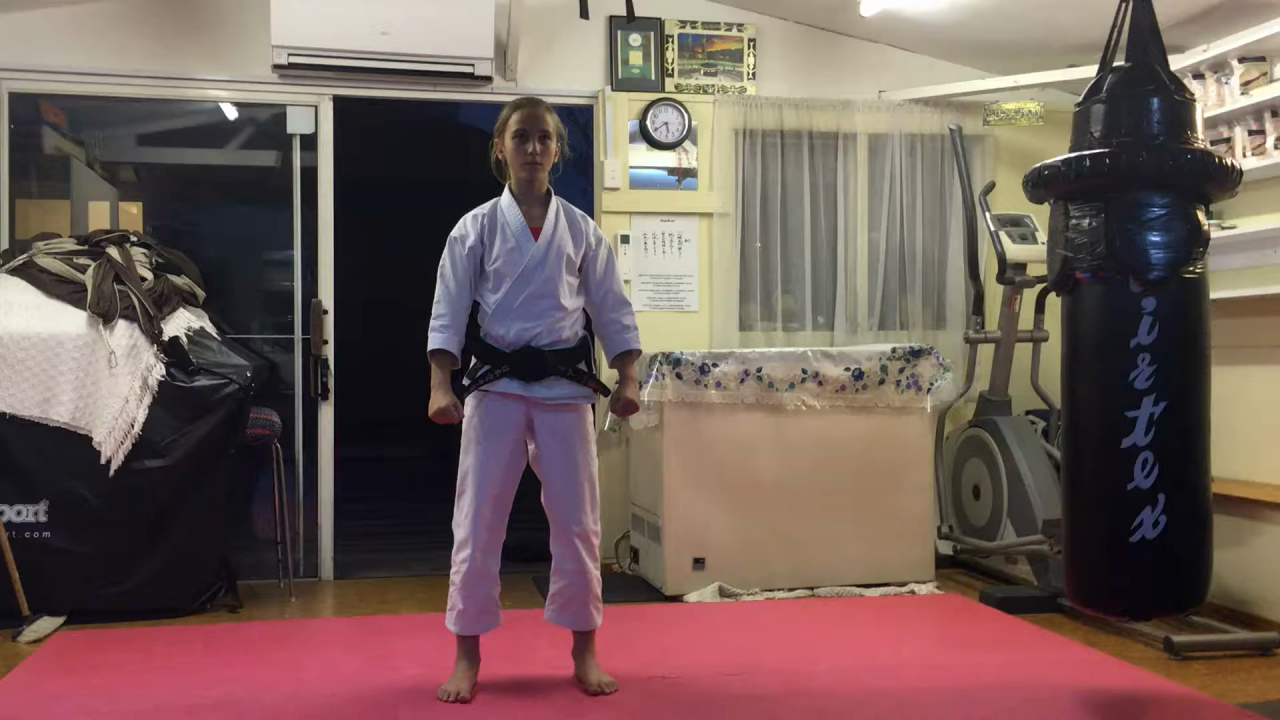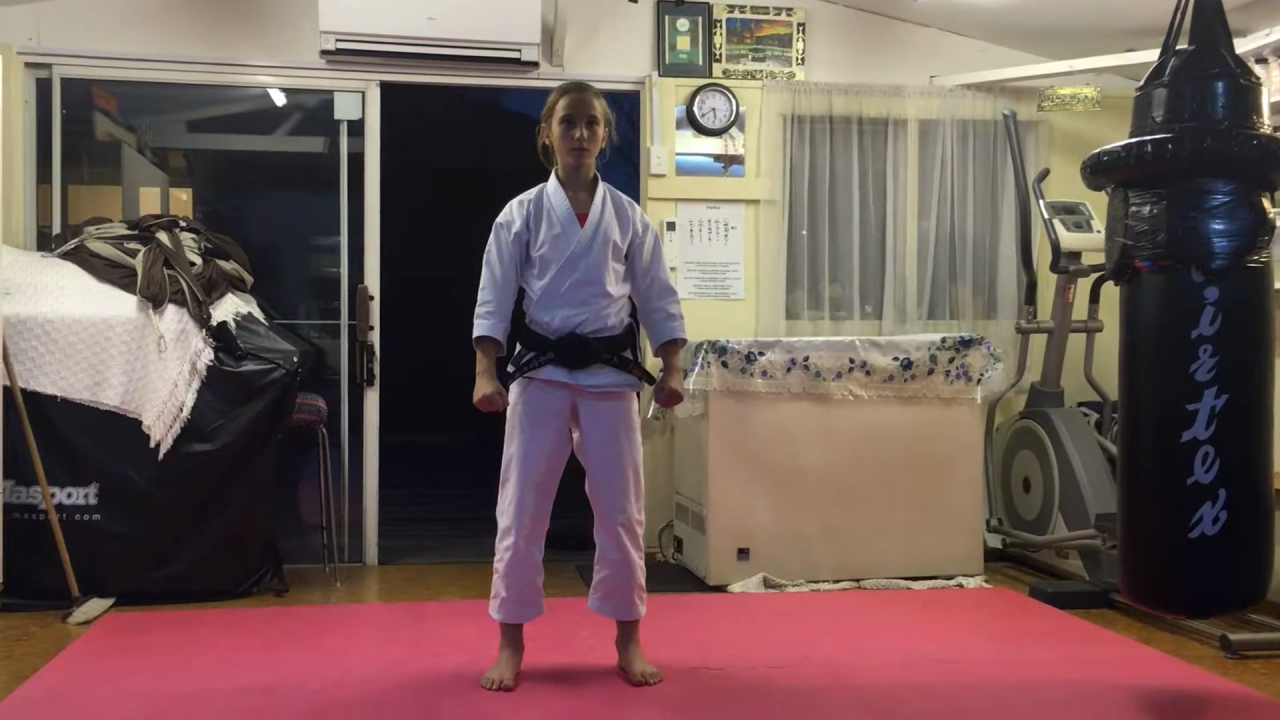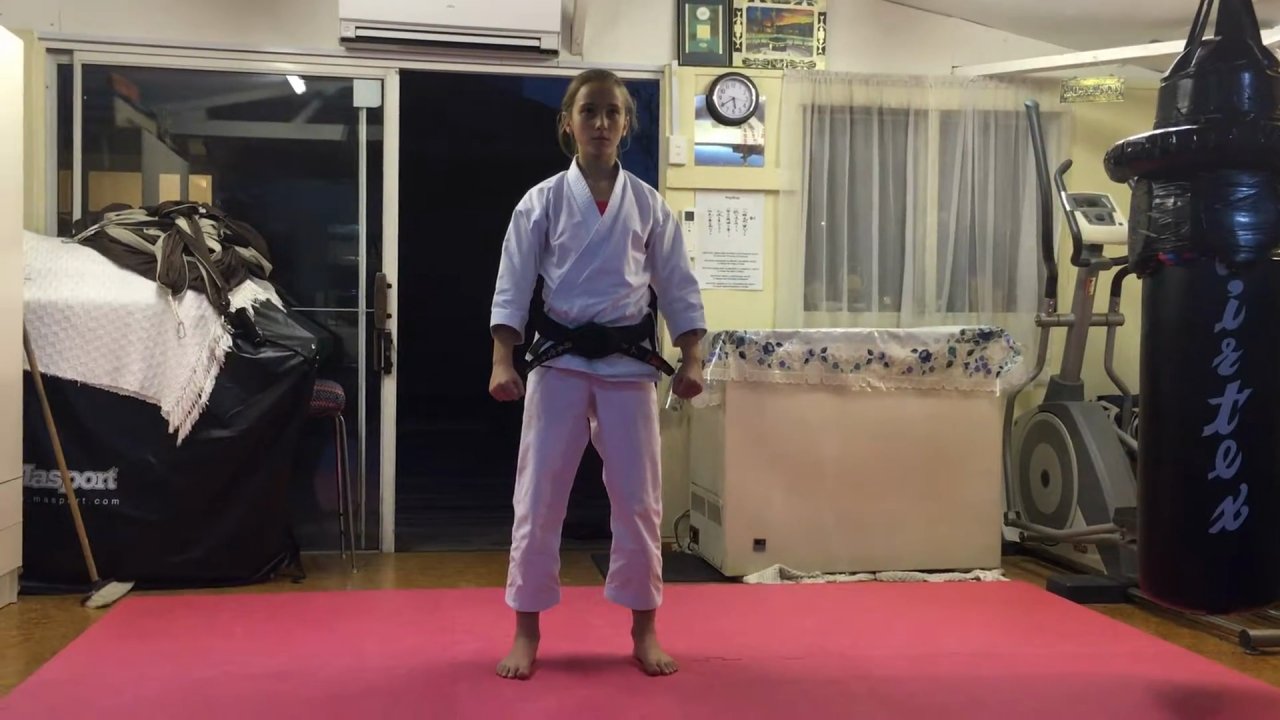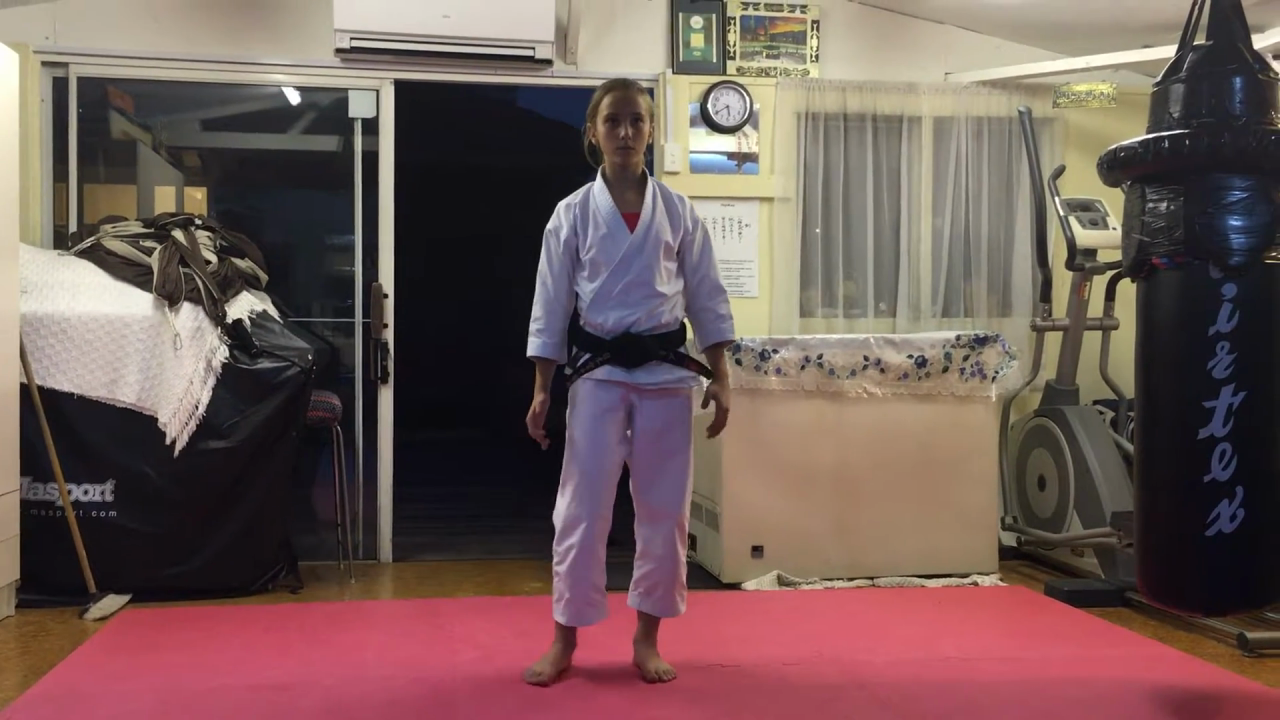
dt=1s
person 1, frame 1
left shoulder: (581, 230)
right shoulder: (476, 227)
left elbow: (612, 308)
right elbow: (449, 309)
left wrist: (628, 378)
right wrist: (441, 385)
left hip: (565, 386)
right hip: (496, 385)
left knee: (577, 519)
right knee: (478, 519)
left ankle: (584, 649)
right ankle: (467, 654)
person 1, frame 2
left shoulder: (627, 216)
right shoulder: (522, 213)
left elbow: (657, 296)
right elbow: (494, 297)
left wrist: (672, 368)
right wrist: (485, 373)
left hip: (610, 373)
right hip: (541, 371)
left knee: (621, 508)
right knee: (522, 506)
left ankle: (628, 638)
right ankle: (510, 641)
person 1, frame 3
left shoulder: (648, 204)
right shoulder: (542, 201)
left elbow: (677, 286)
right elbow: (513, 285)
left wrist: (691, 360)
right wrist: (502, 361)
left hip: (628, 361)
right hip: (560, 359)
left knee: (637, 497)
right knee: (539, 495)
left ankle: (644, 628)
right ankle: (526, 630)
person 1, frame 4
left shoulder: (678, 211)
right shoulder: (573, 213)
left elbow: (707, 298)
right elbow: (550, 305)
left wrist: (719, 378)
right wrist: (541, 390)
left hip: (666, 371)
right hip: (598, 370)
left knee: (664, 507)
right knee: (584, 505)
left ankle: (647, 637)
right ankle: (566, 636)
